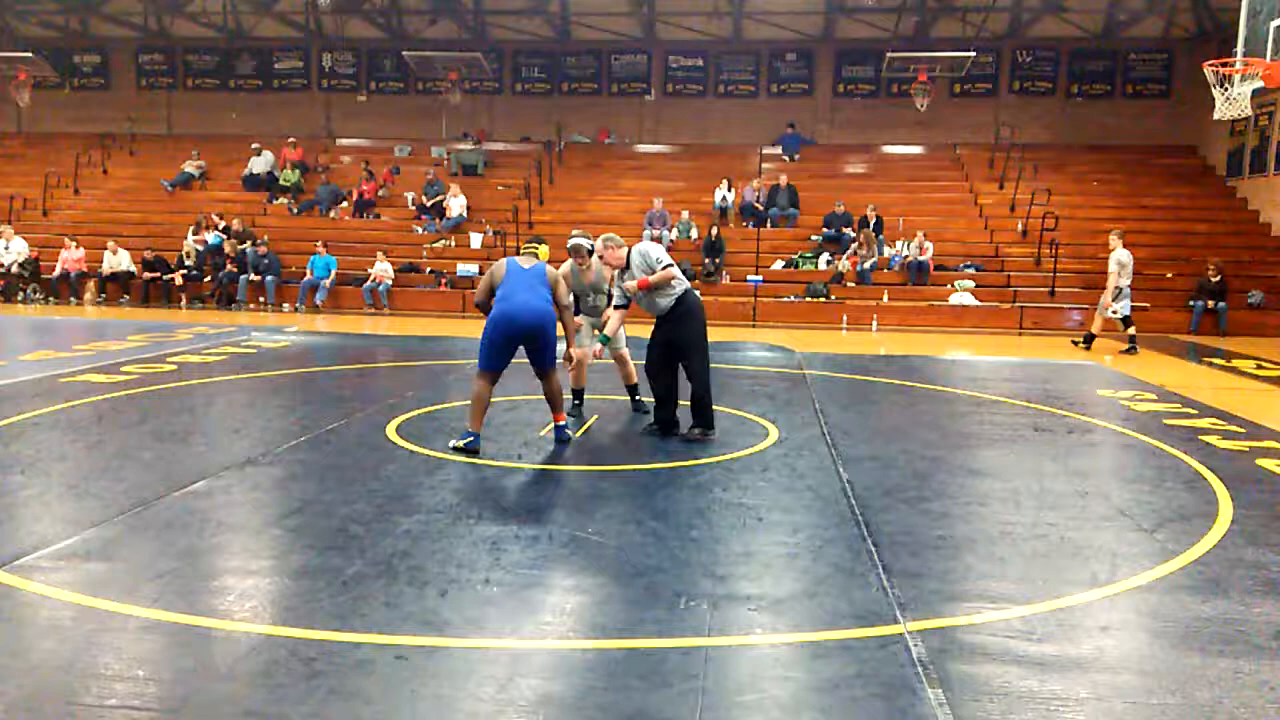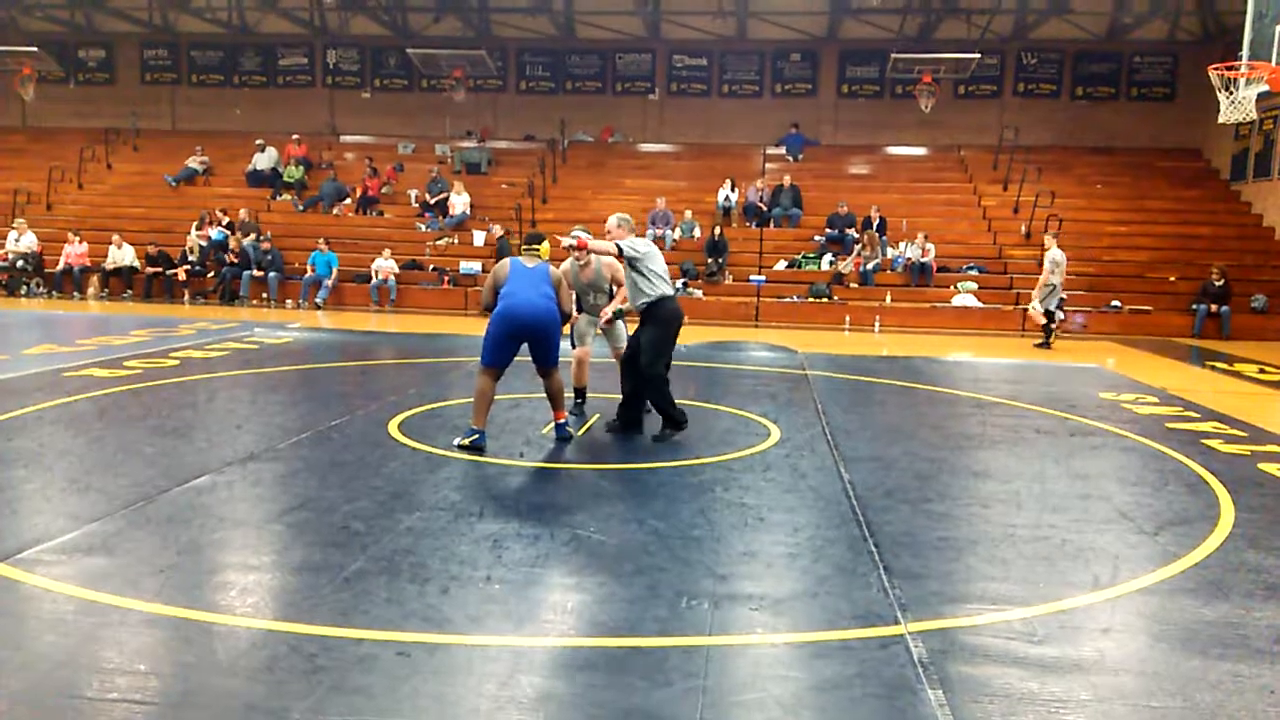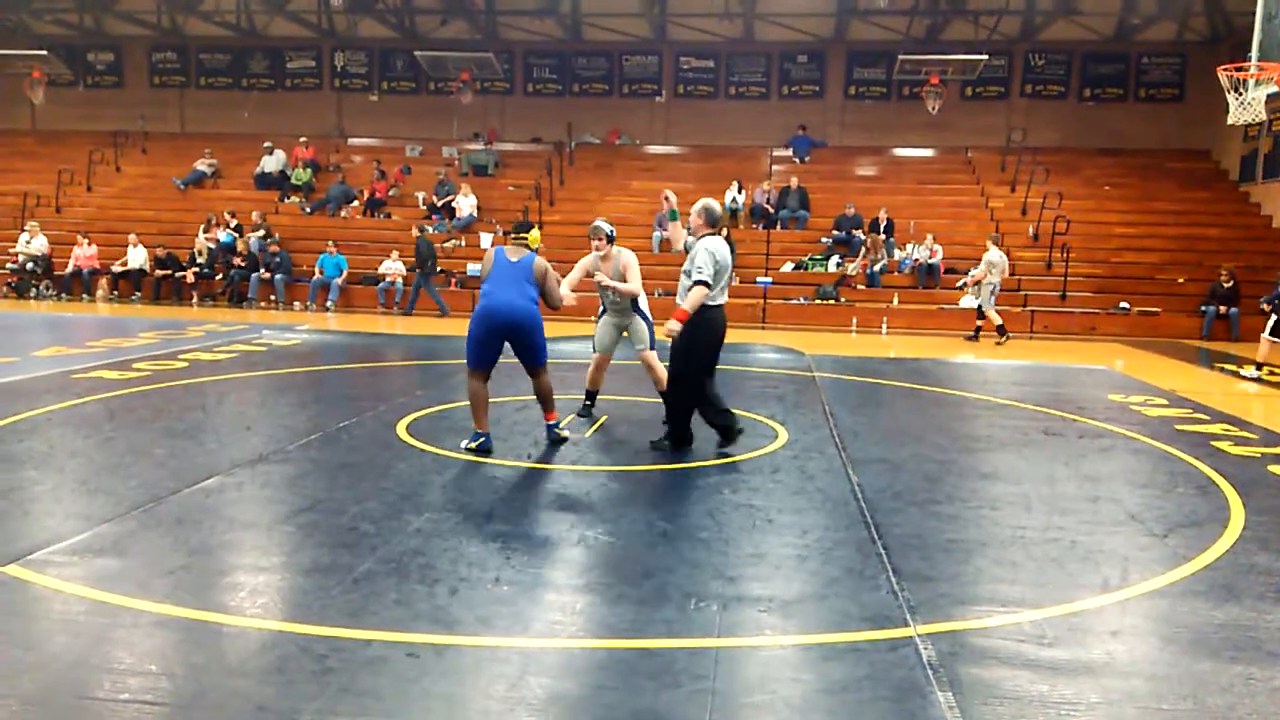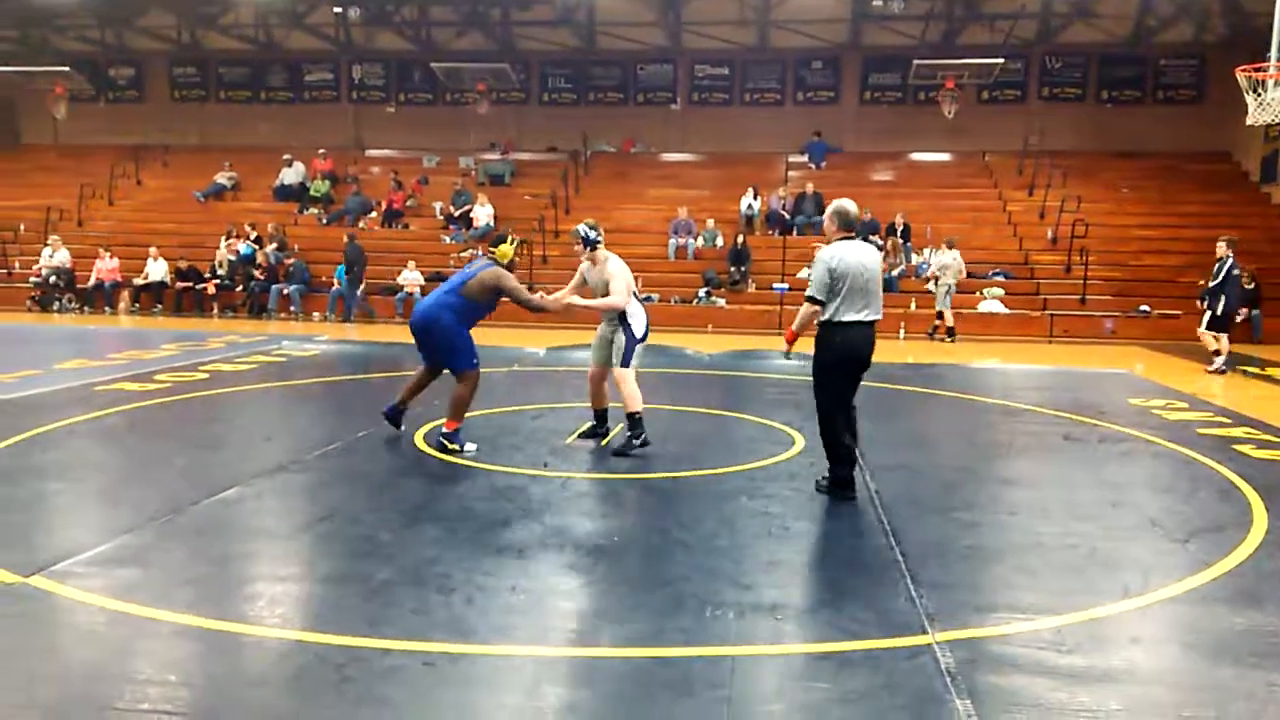
dt=1s
person 1, frame 1
left shoulder: (645, 250)
right shoulder: (620, 278)
left elbow: (671, 273)
right elbow: (618, 313)
left wrist: (641, 283)
right wrist: (602, 340)
left hip: (685, 310)
right hip: (664, 318)
left knee: (696, 369)
right knee: (656, 369)
left ankle: (704, 426)
right ankle: (665, 422)
person 1, frame 2
left shoulder: (639, 244)
right shoulder: (631, 258)
left elbow: (609, 249)
left wrist: (578, 243)
left hip: (663, 314)
right hip: (652, 316)
left knee: (651, 369)
right knee: (630, 363)
left ankle: (674, 420)
right ankle: (629, 419)
person 1, frame 3
left shoulder: (706, 247)
right shoulder: (715, 244)
left elbow: (701, 288)
right elbow: (680, 243)
left wrist: (677, 317)
right wrist: (673, 214)
left hip: (699, 319)
right hip: (714, 318)
left knee: (681, 382)
right knee: (700, 381)
left ankle: (678, 438)
right ankle: (727, 426)
person 1, frame 4
left shoulder: (828, 255)
right shoulder: (872, 252)
left elbow: (813, 306)
left wrist: (790, 337)
left hip: (836, 337)
right hip: (865, 335)
left knee: (831, 409)
right knee: (843, 403)
left ankle: (841, 479)
right ankle: (846, 464)
person 2, frame 1
left shoulder: (500, 266)
right shoulder: (550, 272)
left elbow: (479, 301)
right elbow: (565, 306)
right wrist: (570, 346)
left hip: (505, 319)
right hip: (541, 321)
left knee: (485, 377)
right knee: (548, 375)
left ankle: (472, 437)
right ankle: (561, 427)
person 2, frame 2
left shoulder: (504, 265)
right shoulder: (553, 272)
left elbow: (486, 303)
right elbow: (566, 311)
right wrist: (555, 328)
left hip: (509, 316)
right hip: (546, 318)
left knee: (488, 374)
right knee: (550, 373)
left ankle: (476, 434)
right ankle: (562, 425)
person 2, frame 3
left shoulder: (492, 254)
right shoulder: (541, 264)
right elbow: (556, 303)
right wrist: (555, 283)
left hip: (487, 315)
right hip: (525, 317)
left knee: (477, 375)
right knee: (538, 373)
left ankle: (481, 435)
right ankle: (552, 426)
person 2, frame 4
left shoulder: (482, 263)
right shoulder: (500, 276)
left elbow: (513, 287)
right elbow: (527, 302)
left wrist: (537, 297)
right wrist: (555, 306)
left hip: (423, 313)
right hip: (443, 321)
left knee: (433, 368)
right knee: (469, 377)
left ankle: (396, 409)
right ankle: (449, 435)
person 3, frame 1
right shoulder: (565, 271)
left wrist: (611, 309)
left hip: (607, 313)
right hip: (582, 316)
left knee: (622, 355)
right knee: (580, 357)
left ankle: (635, 398)
right ankle: (577, 402)
person 3, frame 2
left shoulder: (607, 262)
right shoulder: (565, 269)
left elbow: (623, 285)
left wrist: (611, 308)
left hip: (610, 313)
right hip: (583, 315)
left knee: (623, 355)
right knee: (580, 356)
right ankle: (579, 400)
person 3, frame 3
left shoulder: (627, 257)
right shoulder: (588, 261)
left elbow: (635, 290)
right elbow: (566, 283)
left wrist: (610, 282)
right wrist: (565, 293)
left hip: (635, 313)
right hip: (609, 315)
left knee: (649, 359)
right knee: (599, 361)
right ankle: (588, 402)
person 3, frame 4
left shoulder: (613, 265)
right shoulder: (586, 267)
left elbow: (619, 302)
right elbow: (569, 293)
left wrist: (583, 302)
right wrist: (548, 299)
left hip: (631, 325)
right hip: (609, 325)
left knee: (623, 376)
right knee: (595, 375)
left ankle: (637, 434)
right ankle: (600, 425)
